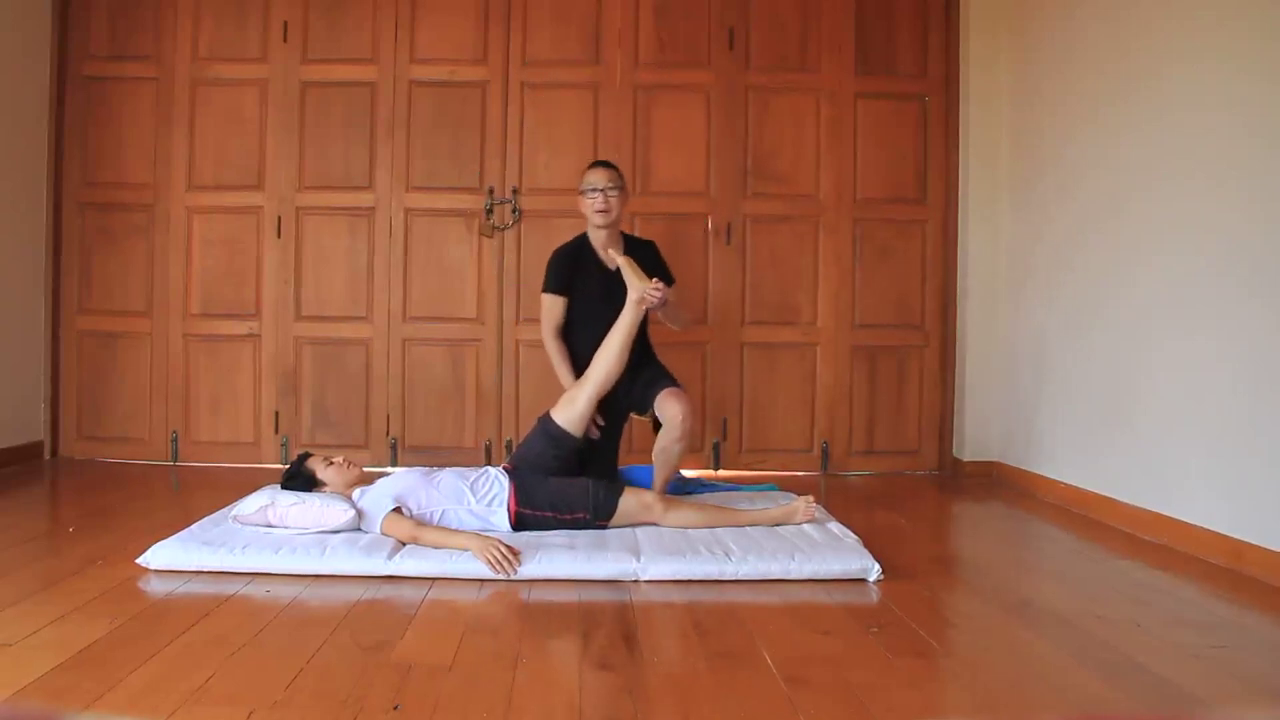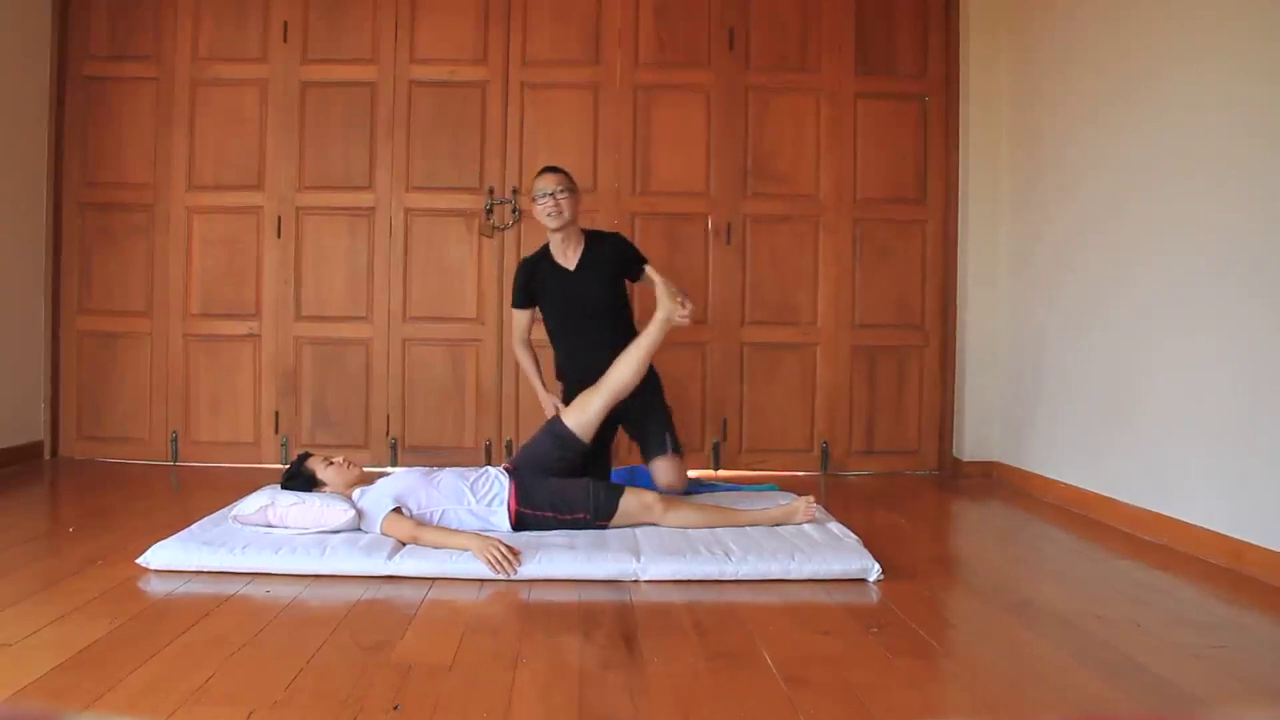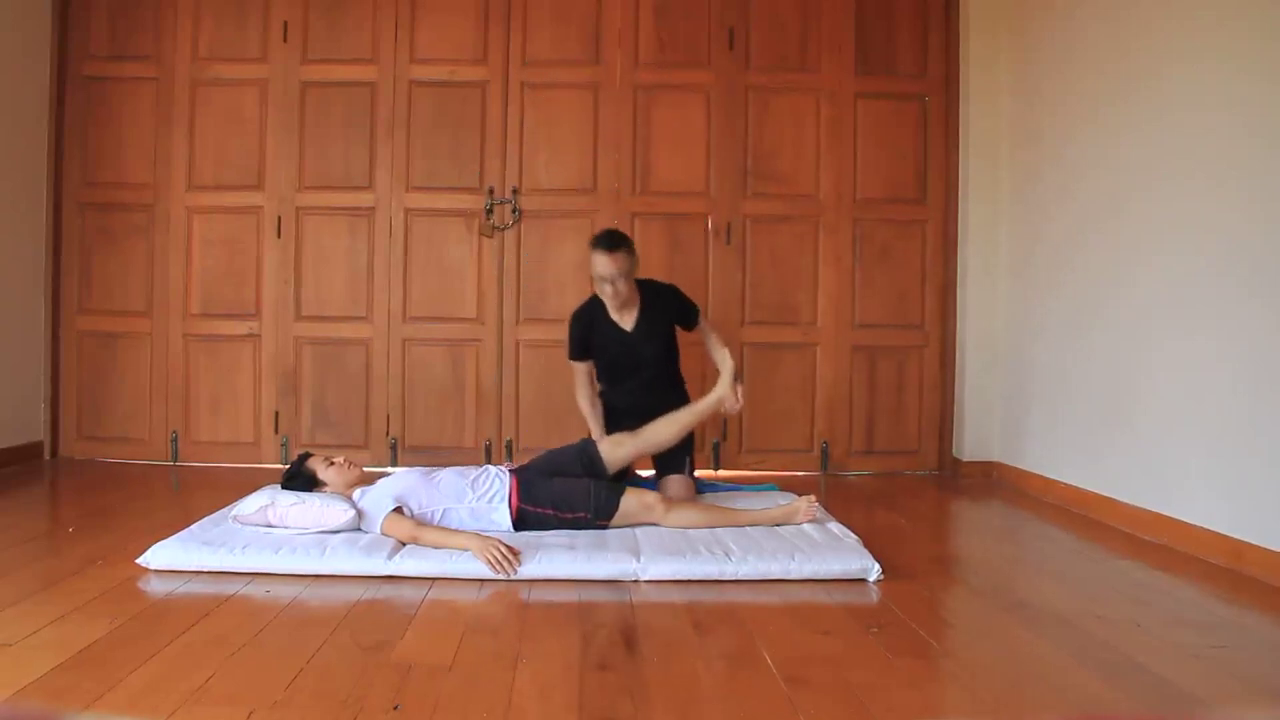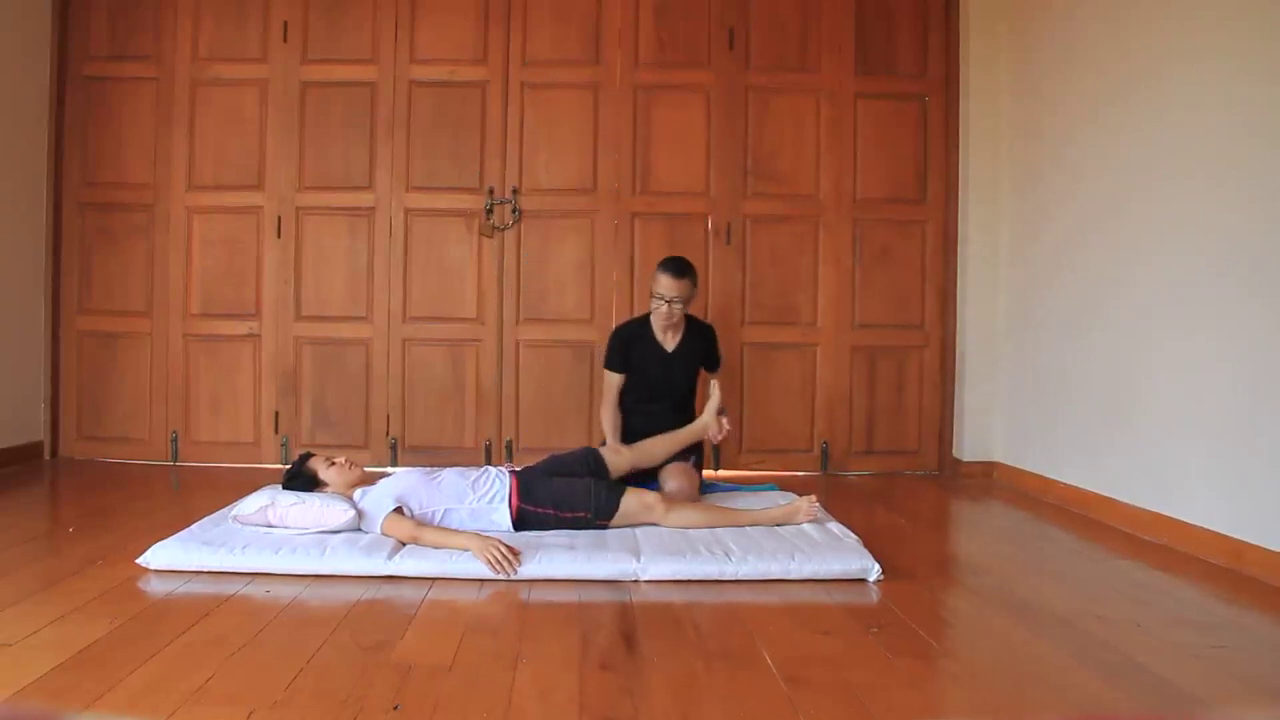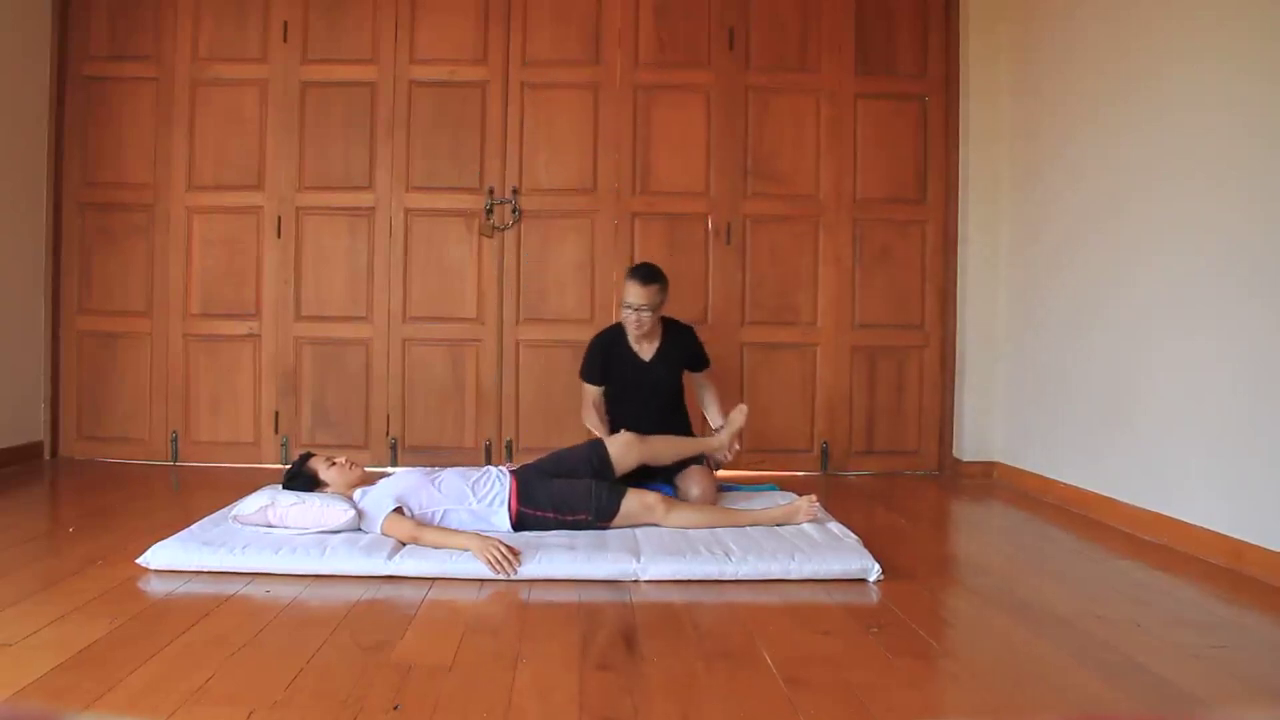
dt=0.5s
person 1, frame 1
left shoulder: (386, 481)
right shoulder: (369, 506)
right elbow: (415, 531)
right wrist: (474, 540)
left hip: (514, 478)
right hip: (518, 508)
left knee: (584, 393)
right knee: (652, 505)
left ankle: (635, 302)
right ankle: (772, 516)
person 1, frame 2
left shoulder: (383, 483)
right shoulder: (369, 507)
right elbow: (414, 533)
right wrist: (474, 540)
left hip: (512, 479)
right hip: (517, 507)
left knee: (597, 399)
right knee: (653, 506)
left ankle: (661, 319)
right ankle: (771, 517)
person 1, frame 3
left shoulder: (383, 482)
right shoulder: (371, 508)
right elbow: (415, 532)
right wrist: (473, 540)
left hip: (516, 479)
right hip: (518, 507)
left knee: (626, 443)
right knee: (652, 506)
left ankle: (718, 395)
right ankle: (774, 516)
person 1, frame 4
left shoulder: (382, 482)
right shoulder: (369, 507)
right elbow: (414, 532)
right wrist: (474, 541)
left hip: (515, 479)
right hip: (518, 508)
left knee: (622, 452)
right knee: (651, 506)
left ankle: (703, 425)
right ankle: (773, 517)
person 1, frame 5
left shoulder: (384, 481)
right shoulder: (369, 509)
right elbow: (415, 533)
right wrist: (473, 540)
left hip: (515, 479)
right hip: (518, 509)
left knee: (628, 445)
right knee: (653, 506)
left ankle: (715, 442)
right ankle: (774, 516)
person 2, frame 1
left shoulder: (646, 253)
right shoulder: (566, 259)
left elbow: (678, 320)
right elbow: (551, 334)
left wrist: (661, 304)
left hip: (641, 367)
left knee: (681, 413)
person 2, frame 2
left shoulder: (613, 248)
right shoulder: (530, 270)
left elbow: (658, 283)
right elbow: (520, 341)
right wrist: (543, 394)
left hip: (634, 379)
right hip: (581, 391)
left knee: (670, 482)
person 2, frame 3
left shoulder: (666, 297)
right shoulder: (584, 320)
left elbow: (705, 332)
right elbow: (583, 384)
right wrist: (600, 440)
left hip: (669, 409)
right hip: (616, 414)
left knee: (678, 496)
right ankle: (623, 477)
person 2, frame 4
left shoulder: (703, 336)
right shoulder: (626, 335)
left elbow: (714, 381)
right elbow: (610, 399)
left wrist: (717, 416)
right hip: (630, 436)
left knee: (678, 490)
left ankle: (658, 480)
right ankle: (642, 481)
person 2, frame 5
left shoulder: (682, 337)
right shoulder: (602, 346)
left elbow: (704, 386)
right elbow: (590, 406)
left wrist: (720, 430)
left hip: (674, 439)
left knee: (701, 494)
left ankle: (666, 483)
right ankle: (641, 486)
